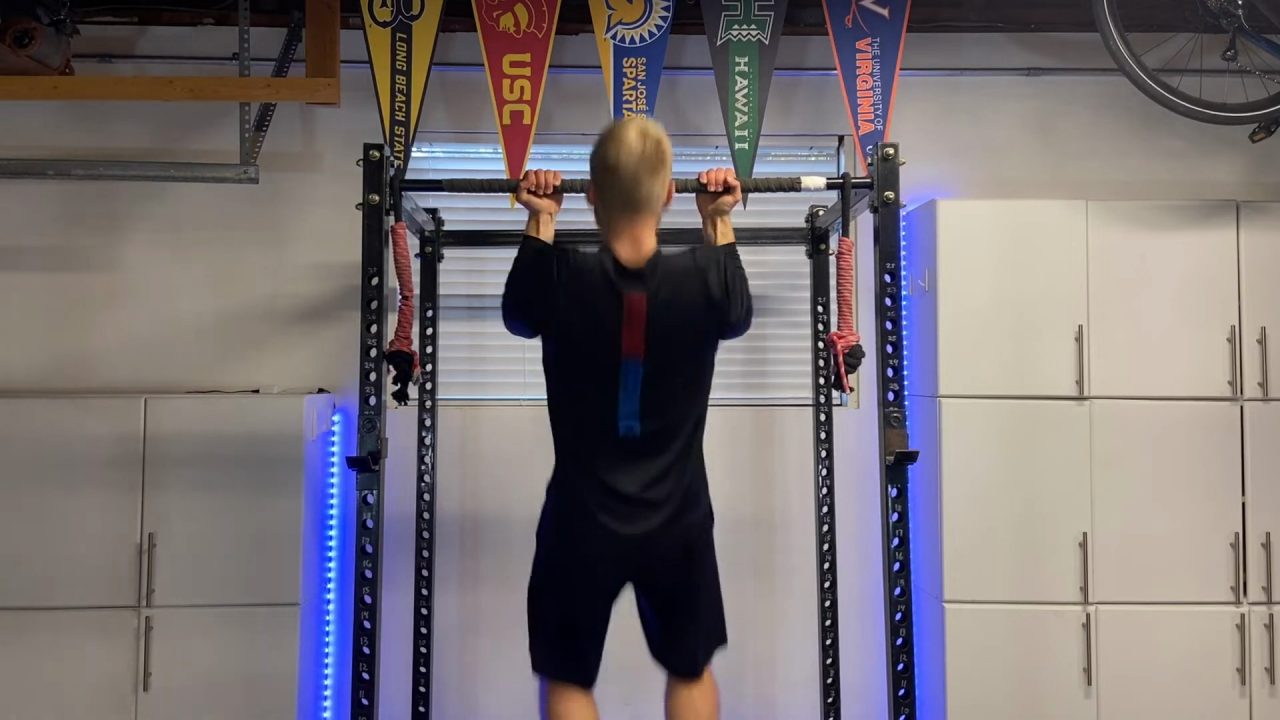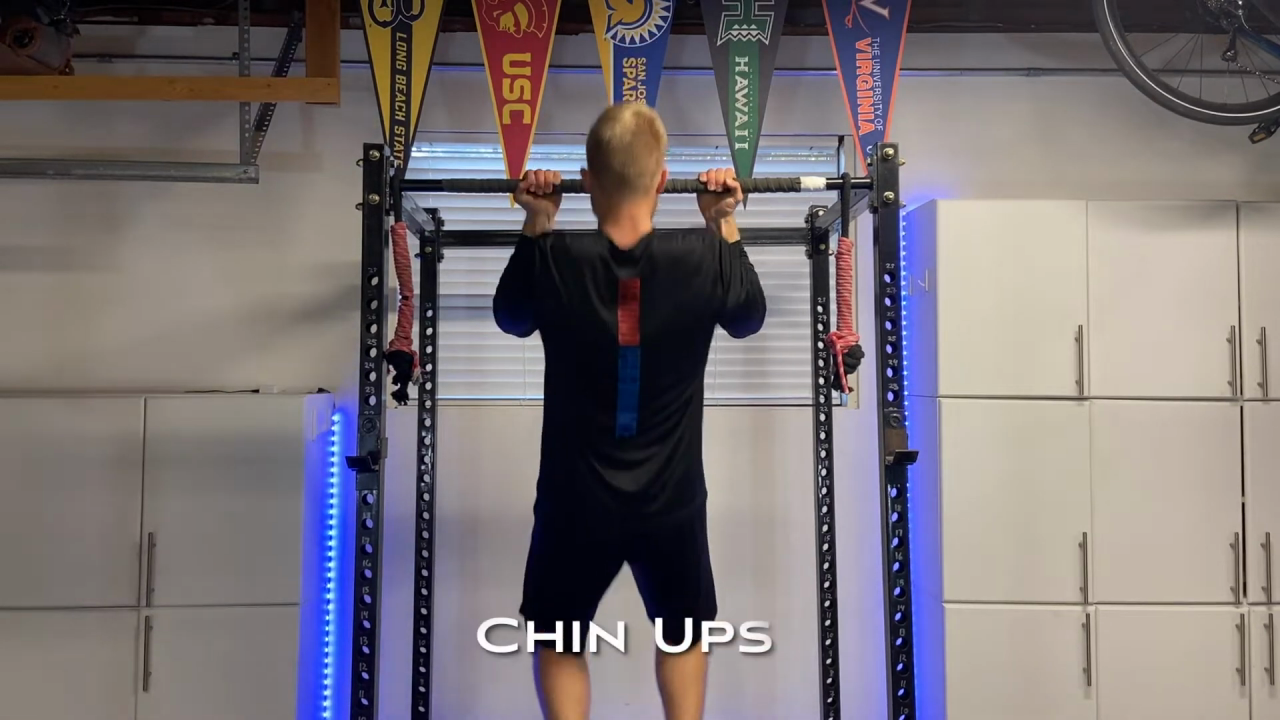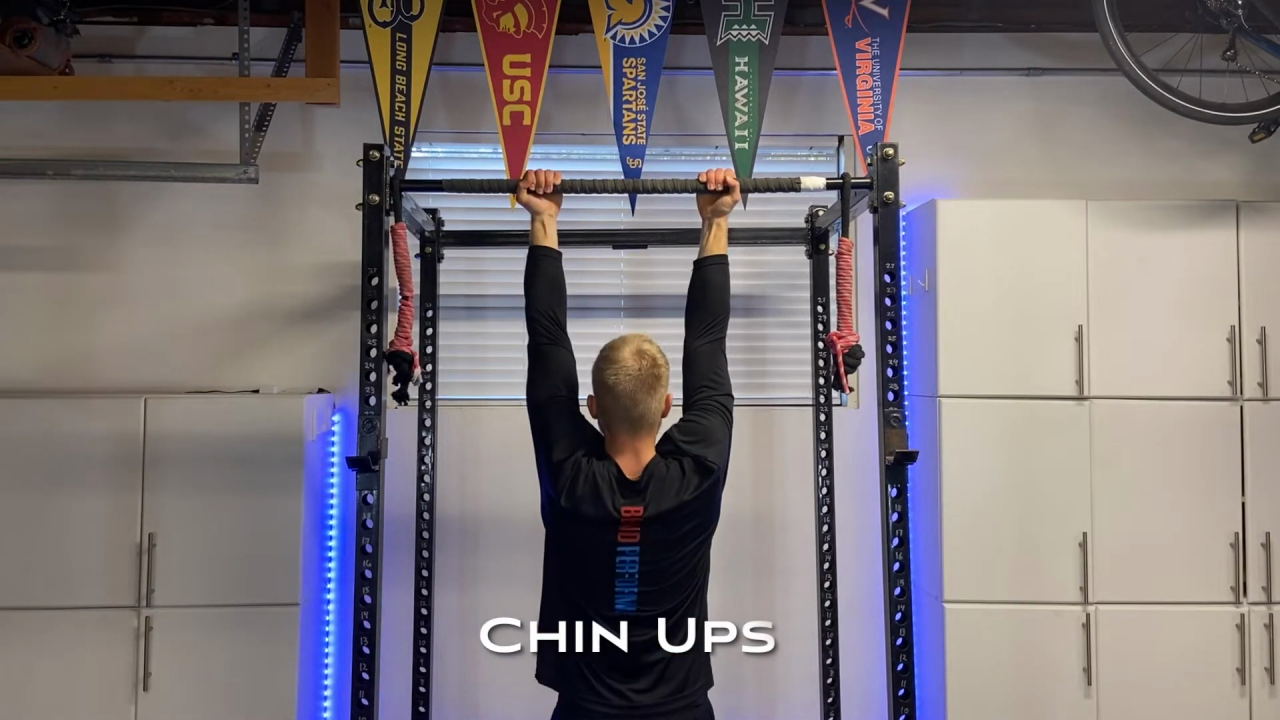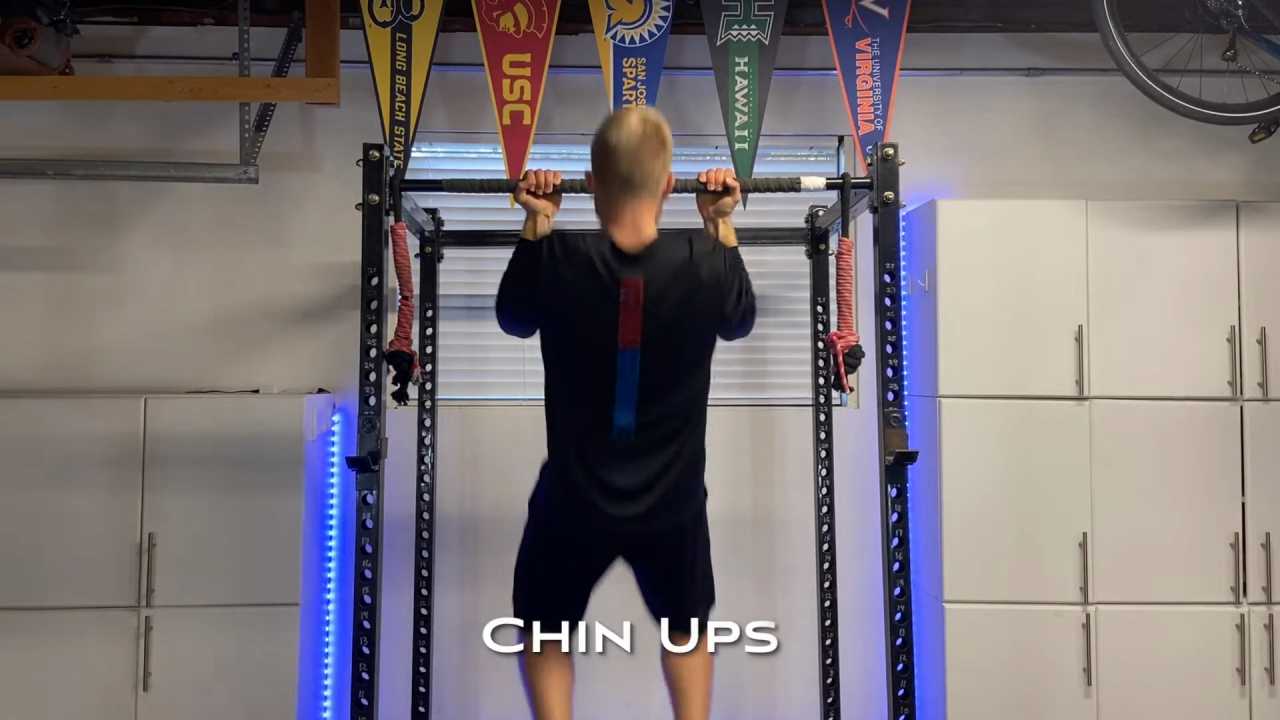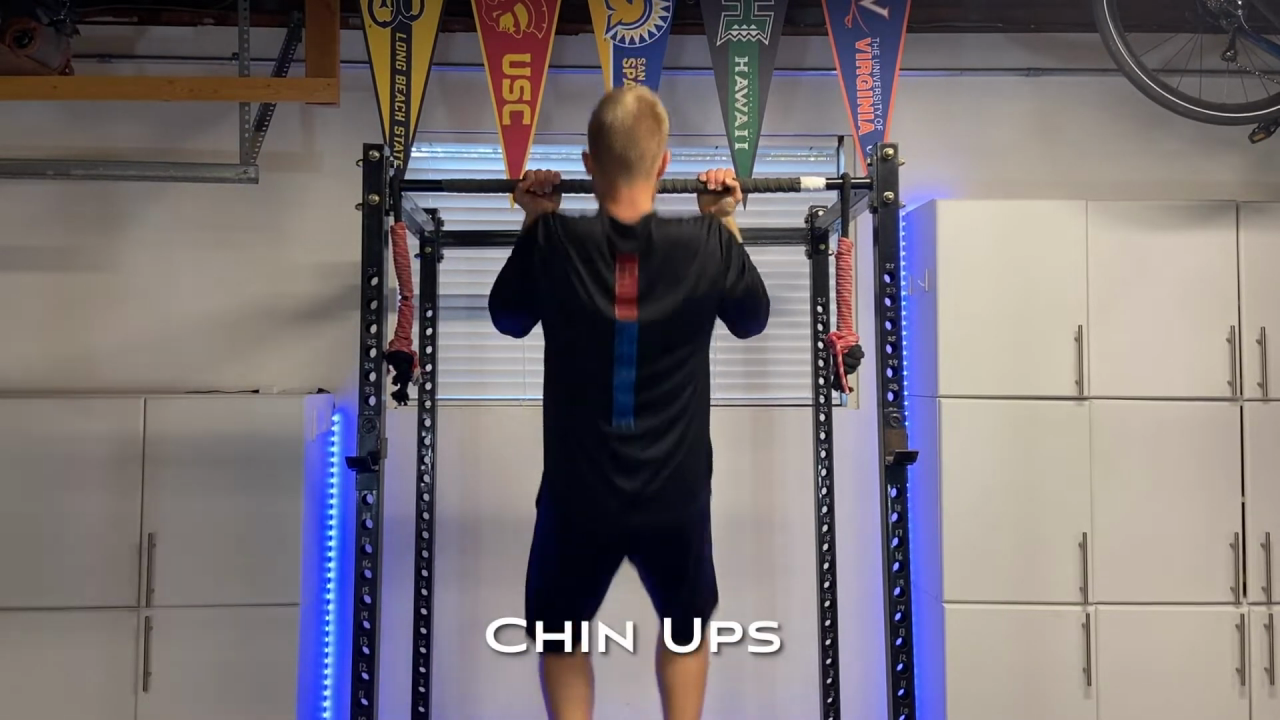
dt=1s
person 1, frame 1
left shoulder: (559, 282)
right shoulder: (704, 282)
left elbow: (518, 312)
right elbow: (737, 314)
left wrist: (540, 219)
right wrist: (720, 221)
left hip: (581, 526)
right hip: (676, 525)
right knee: (690, 669)
person 1, frame 2
left shoulder: (552, 263)
right shoulder: (704, 260)
left elbow: (511, 316)
right elbow: (749, 316)
left wrist: (537, 221)
right wrist: (724, 222)
left hip: (577, 503)
right hip: (670, 503)
left knee: (558, 641)
right knee: (683, 635)
person 1, frame 3
left shoulder: (568, 476)
right shoulder: (699, 474)
left elbow: (547, 337)
right elbow: (707, 335)
left wrist: (544, 222)
right wrist: (715, 223)
person 1, frame 4
left shoulder: (557, 267)
right shoulder: (704, 267)
left elbow: (512, 314)
right elbow: (739, 318)
left wrist: (536, 220)
right wrist: (722, 222)
left hip: (572, 506)
right hip: (671, 507)
left knee: (544, 634)
right knee: (686, 632)
person 1, frame 5
left shoulder: (551, 244)
right shoulder: (706, 247)
left elbow: (509, 317)
right elbow: (751, 318)
left hip: (578, 497)
right hip: (675, 496)
left knee: (560, 633)
right knee: (686, 625)
